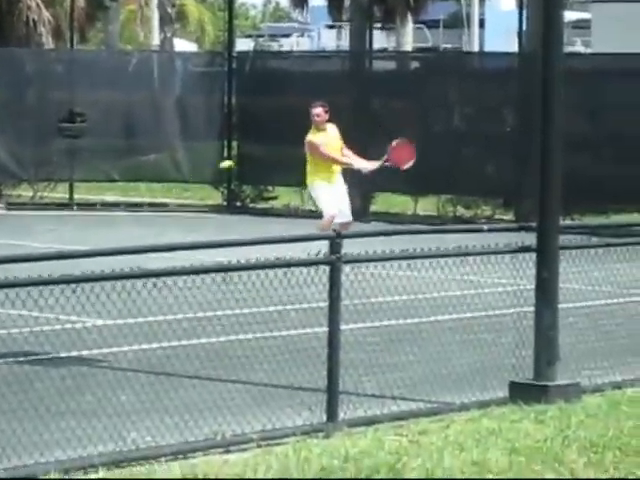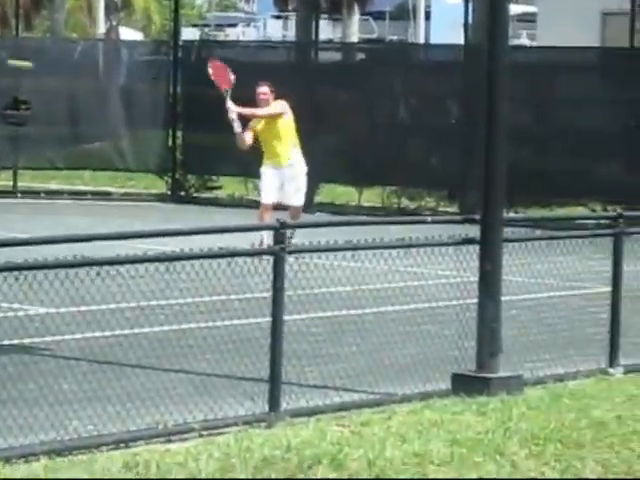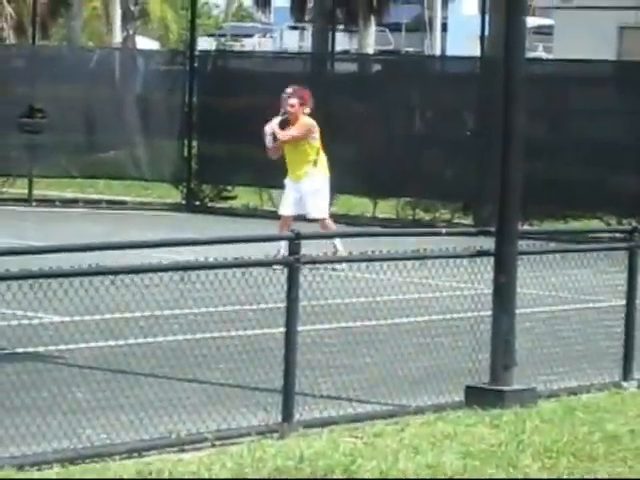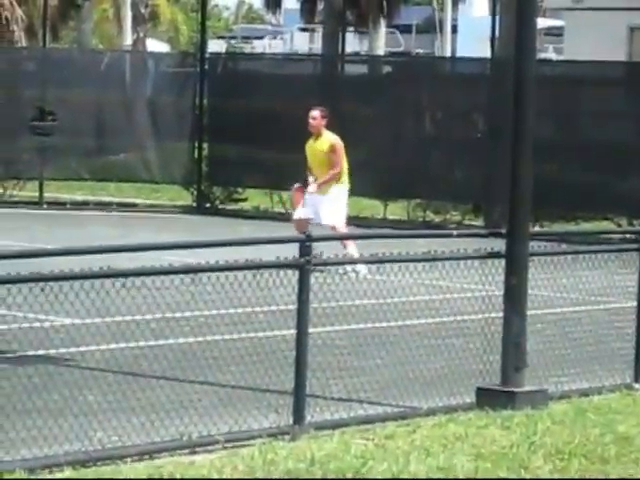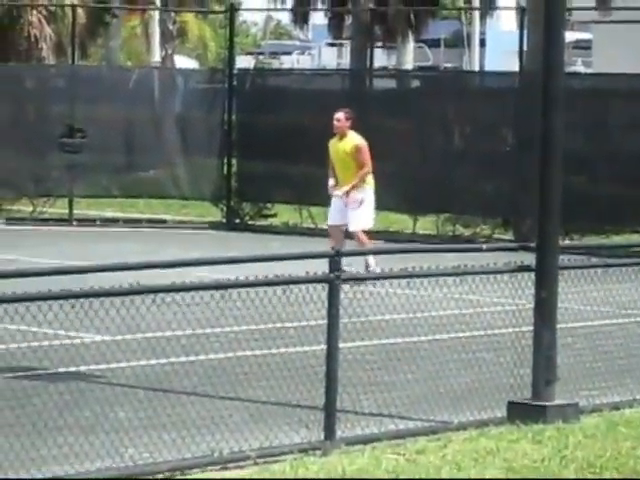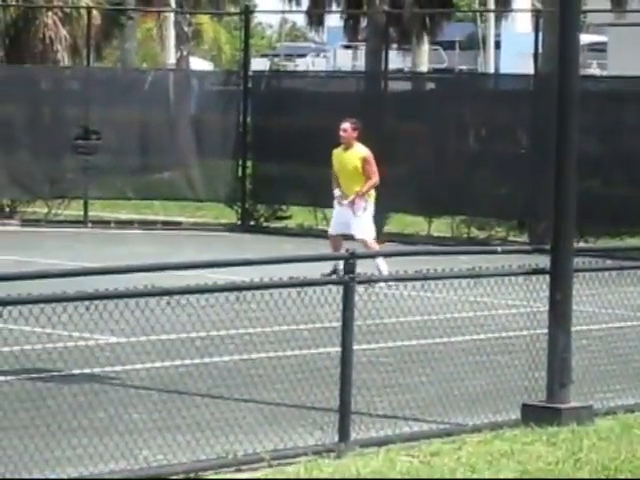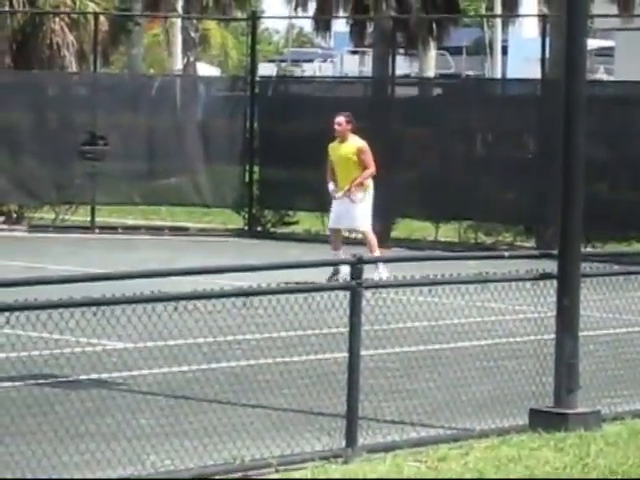
dt=0.3s
person 1, frame 1
left shoulder: (333, 129)
right shoulder: (311, 140)
left elbow: (344, 151)
right elbow: (333, 158)
left wrist: (365, 162)
right wrist: (357, 165)
left hip: (336, 181)
right hip: (320, 182)
left knee: (346, 221)
right knee: (331, 215)
person 1, frame 2
left shoulder: (281, 105)
right shoulder: (254, 123)
left elbow: (261, 113)
right elbow: (244, 145)
left wrist: (238, 110)
right wrist: (235, 122)
left hip: (293, 163)
right hip: (271, 166)
left knee: (296, 205)
right knee: (266, 204)
left ankle: (292, 233)
right ankle: (263, 243)
person 1, frame 3
left shoulder: (308, 125)
right shoulder: (286, 130)
left elbow: (283, 138)
right elbow: (273, 154)
left wrist: (274, 126)
right wrist: (268, 133)
left hip: (314, 178)
right hip: (294, 179)
left knee: (321, 217)
right knee: (285, 216)
left ankle: (338, 250)
right ankle: (281, 254)
person 1, frame 4
left shoulder: (333, 142)
right shoulder: (310, 144)
left elbow: (339, 170)
left wrist: (317, 184)
right wrist: (311, 181)
left hip: (335, 188)
right hip: (317, 189)
left knee: (336, 225)
right knee: (299, 220)
left ankle: (356, 262)
person 1, frame 5
left shoulder: (358, 142)
right shoulder: (332, 143)
left elbow: (367, 169)
left wrist: (350, 187)
right wrist: (331, 181)
left hip: (360, 190)
right hip: (341, 191)
left knee: (357, 230)
right knee: (334, 227)
left ankle: (371, 266)
person 1, frame 6
left shoulder: (363, 153)
right shoulder: (336, 153)
left elbow: (374, 178)
left wrist: (360, 194)
right wrist: (337, 192)
left hip: (360, 201)
right hip: (343, 201)
left knee: (365, 237)
right knee: (333, 234)
left ankle: (384, 272)
right ankle: (338, 268)
person 1, frame 7
left shoulder: (360, 145)
right shoulder: (332, 146)
left elbow: (371, 169)
right elbow: (331, 170)
left wrist: (355, 183)
right wrist: (331, 184)
left hip: (359, 194)
right hip: (341, 194)
left knee: (364, 228)
right knee: (333, 229)
left ankle: (380, 268)
right ankle: (340, 269)
